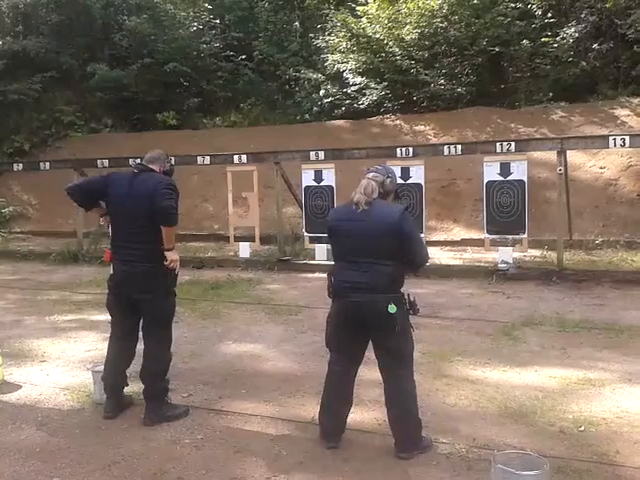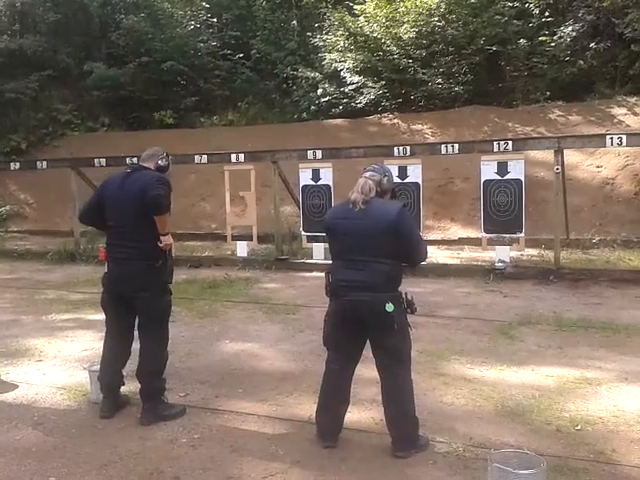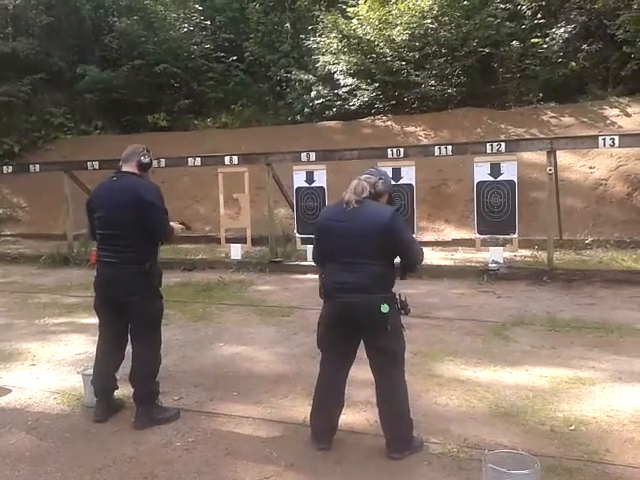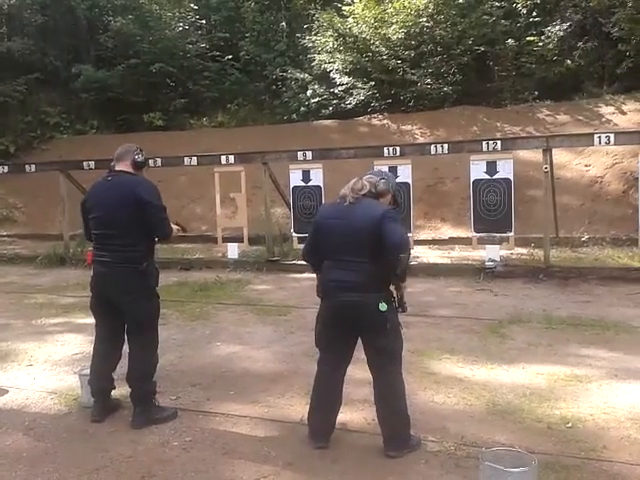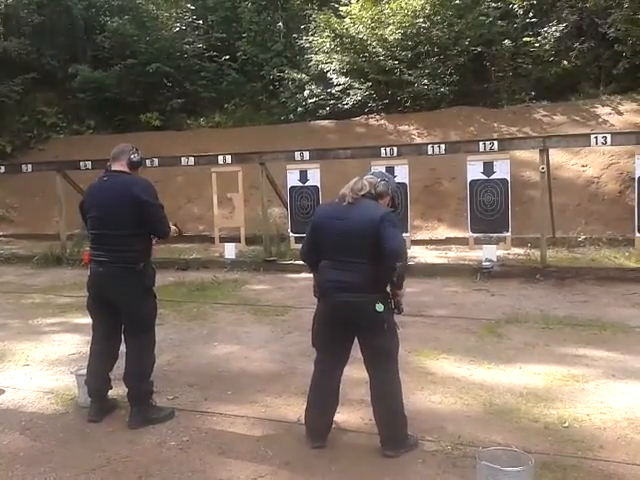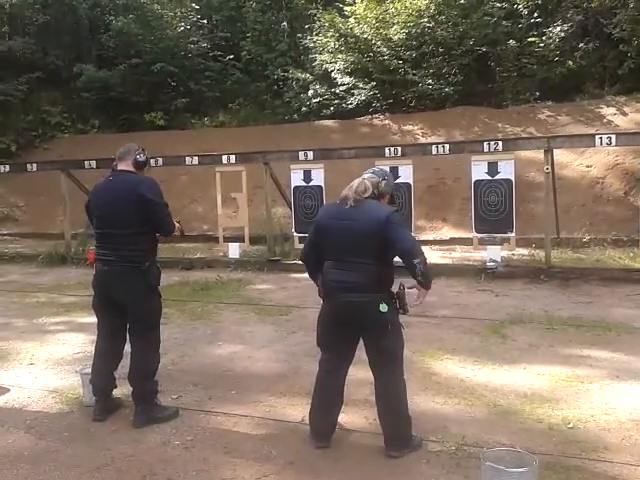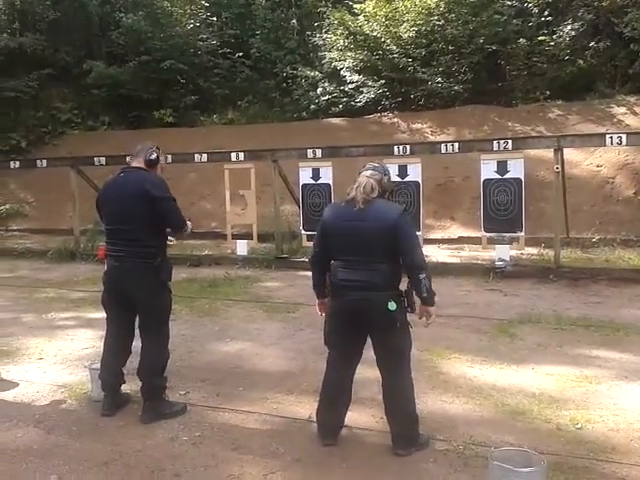
dt=0.5s
person 1, frame 1
left shoulder: (336, 216)
right shoulder: (397, 215)
right elbow: (418, 259)
left hip: (345, 302)
right hip: (385, 304)
left knee: (340, 367)
right knee: (398, 372)
left ankle: (330, 433)
right ankle: (408, 442)
person 1, frame 2
left shoulder: (334, 215)
right shoulder: (395, 213)
right elbow: (418, 254)
left hip: (343, 301)
right hip: (383, 303)
left knee: (337, 366)
right knee: (395, 371)
left ankle: (327, 432)
right ankle: (405, 440)
person 1, frame 3
left shoulder: (327, 215)
right shoulder: (387, 216)
left elbow: (319, 258)
right elbow: (414, 255)
right wrist: (402, 268)
left hip: (337, 303)
right hip: (376, 305)
left knee: (332, 367)
right knee: (389, 372)
left ankle: (321, 434)
right ankle: (399, 442)
person 1, frame 4
left shoulder: (326, 213)
right shoulder: (382, 213)
left elbow: (309, 254)
right elbow: (399, 245)
right wrist: (398, 278)
left hip: (334, 301)
right hip: (373, 303)
left knee: (329, 366)
right knee: (387, 370)
left ankle: (319, 433)
right ankle: (397, 440)
person 1, frame 5
left shoulder: (323, 212)
right shoulder: (382, 215)
left elbow: (307, 254)
right elbow: (396, 253)
right wrist: (396, 286)
left hip: (331, 302)
right hip: (370, 303)
left knee: (326, 366)
right knee: (383, 370)
left ankle: (316, 433)
right ankle: (394, 440)
person 1, frame 6
left shoulder: (326, 213)
right shoulder: (385, 215)
left elbow: (308, 255)
right elbow: (410, 252)
right wrist: (424, 282)
left hip: (335, 302)
right hip: (374, 304)
left knee: (331, 366)
right knee: (388, 371)
left ankle: (320, 432)
right ankle: (398, 440)
person 1, frame 7
left shoulder: (332, 214)
right shoulder: (394, 214)
left elbow: (318, 259)
right elbow: (414, 261)
left wrist: (322, 294)
right wrist: (426, 299)
left hip: (343, 302)
right hip: (384, 303)
left knee: (338, 366)
right knee: (395, 370)
left ankle: (327, 431)
right ankle: (405, 439)
person 2, frame 1
left shoulder: (115, 180)
right shoulder: (163, 184)
left elbow: (75, 189)
right elbow: (167, 213)
left wrist: (104, 212)
right wrist: (170, 249)
left hip: (121, 272)
right hip: (153, 274)
left knee: (121, 335)
right knee: (157, 340)
left ankle: (113, 399)
right ankle: (156, 406)
person 2, frame 2
left shoulder: (111, 183)
right shoulder: (156, 181)
left elbow: (86, 215)
right elbow: (158, 201)
right wrist: (165, 233)
left hip: (115, 270)
right hip: (148, 272)
left knee: (116, 334)
right knee: (153, 338)
left ankle: (109, 398)
right ankle: (153, 405)
person 2, frame 3
left shoulder: (99, 191)
right shoulder: (146, 189)
left elbow: (94, 232)
right elbow: (161, 233)
right wrist: (173, 229)
left hip: (105, 274)
right hip: (138, 277)
left knee: (109, 337)
right knee: (146, 342)
left ankle: (103, 402)
right ankle: (147, 409)
person 2, frame 4
left shoulder: (93, 191)
right shoulder: (143, 187)
left elbow: (90, 234)
right elbow: (161, 231)
right wrist: (172, 229)
left hip: (102, 274)
right hip: (134, 276)
left knee: (105, 337)
right knee: (142, 341)
left ankle: (101, 402)
right ankle: (144, 408)
person 2, frame 5
left shoulder: (91, 191)
right shoulder: (139, 186)
left elbow: (94, 229)
right elbow: (160, 229)
right wrist: (170, 230)
left hip: (99, 274)
right hip: (131, 275)
left knee: (102, 337)
right knee: (140, 341)
left ankle: (97, 402)
right ankle: (141, 408)
person 2, frame 6
left shoulder: (98, 191)
right shoulder: (145, 185)
left elbow: (100, 227)
right elbow: (164, 227)
right wrist: (174, 227)
left hip: (104, 273)
right hip: (137, 274)
left knee: (107, 336)
right knee: (145, 340)
left ankle: (102, 401)
right ankle: (145, 407)
person 2, frame 7
left shoulder: (108, 187)
right shoulder: (151, 183)
right elbow: (174, 221)
right wrist: (185, 226)
left hip: (115, 269)
right hip: (148, 271)
left knee: (117, 332)
right knee: (154, 336)
left ankle: (110, 396)
right ankle: (153, 402)
